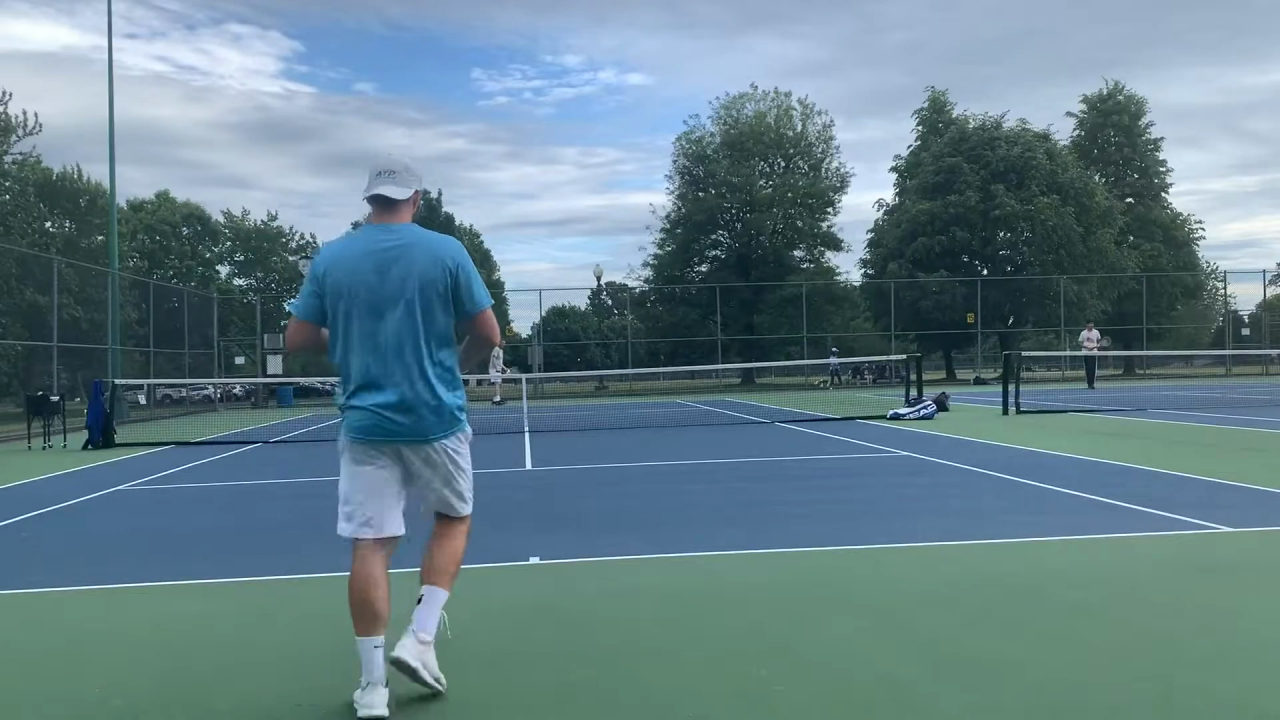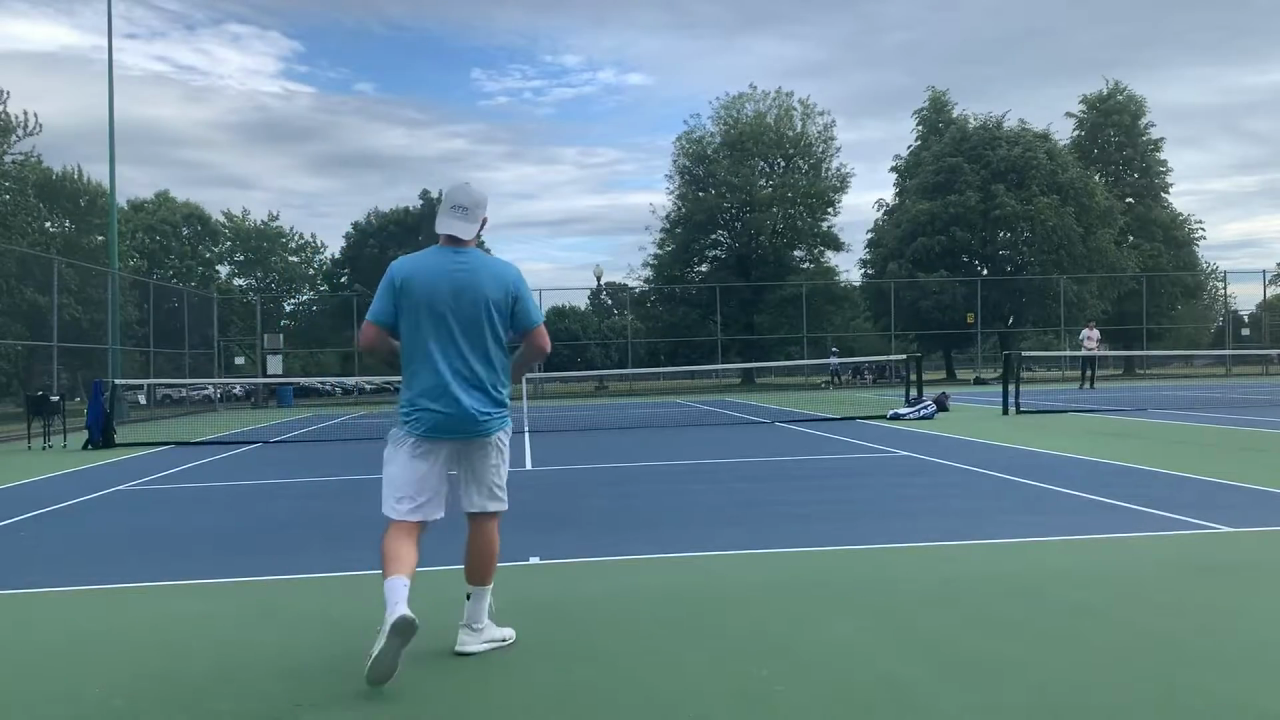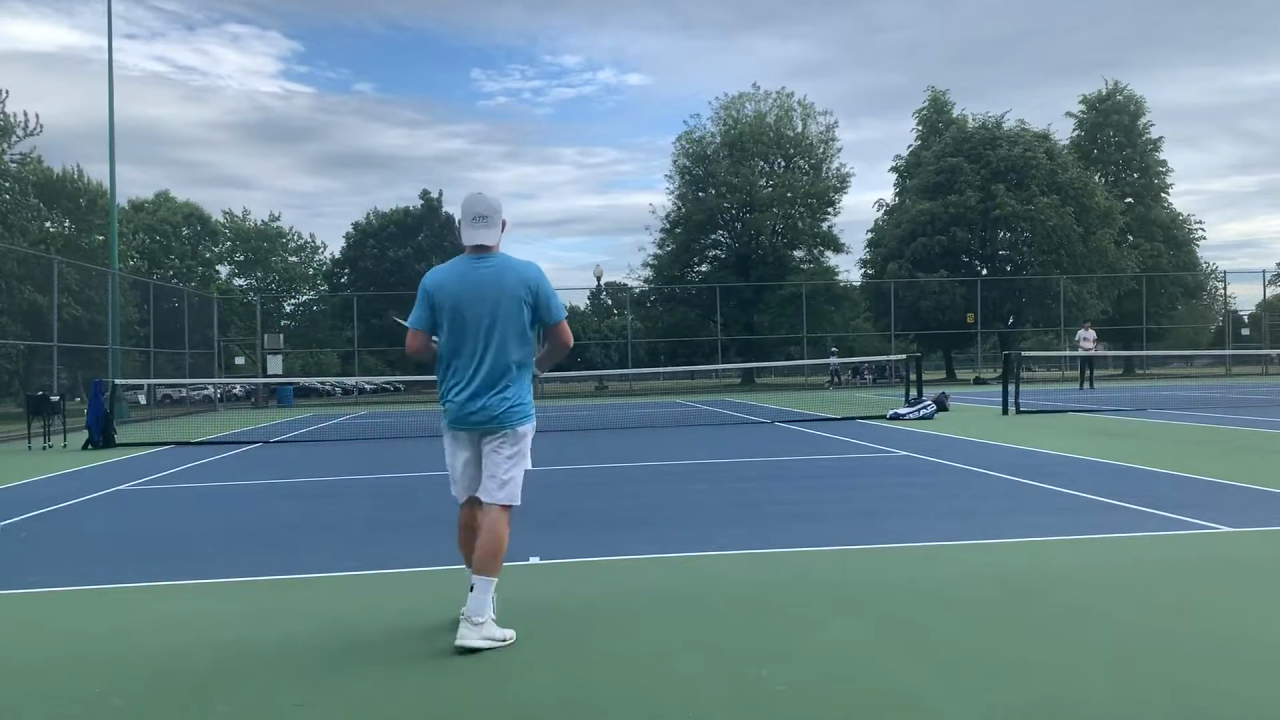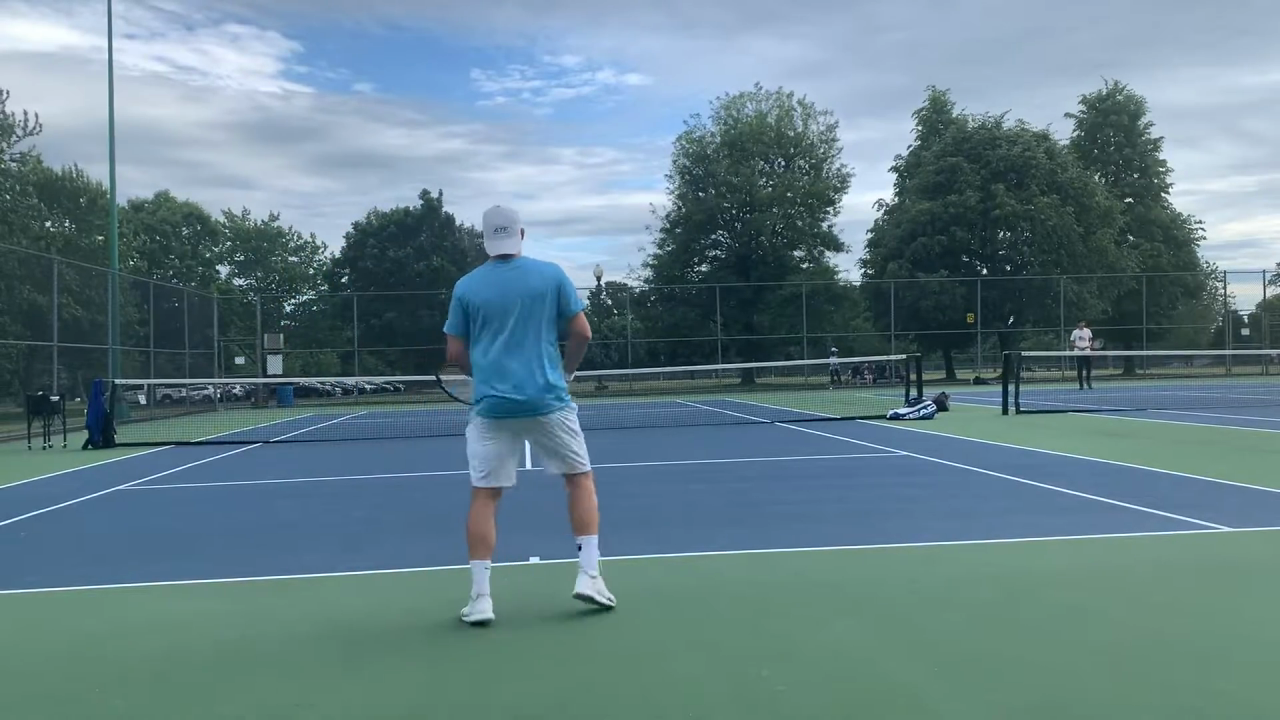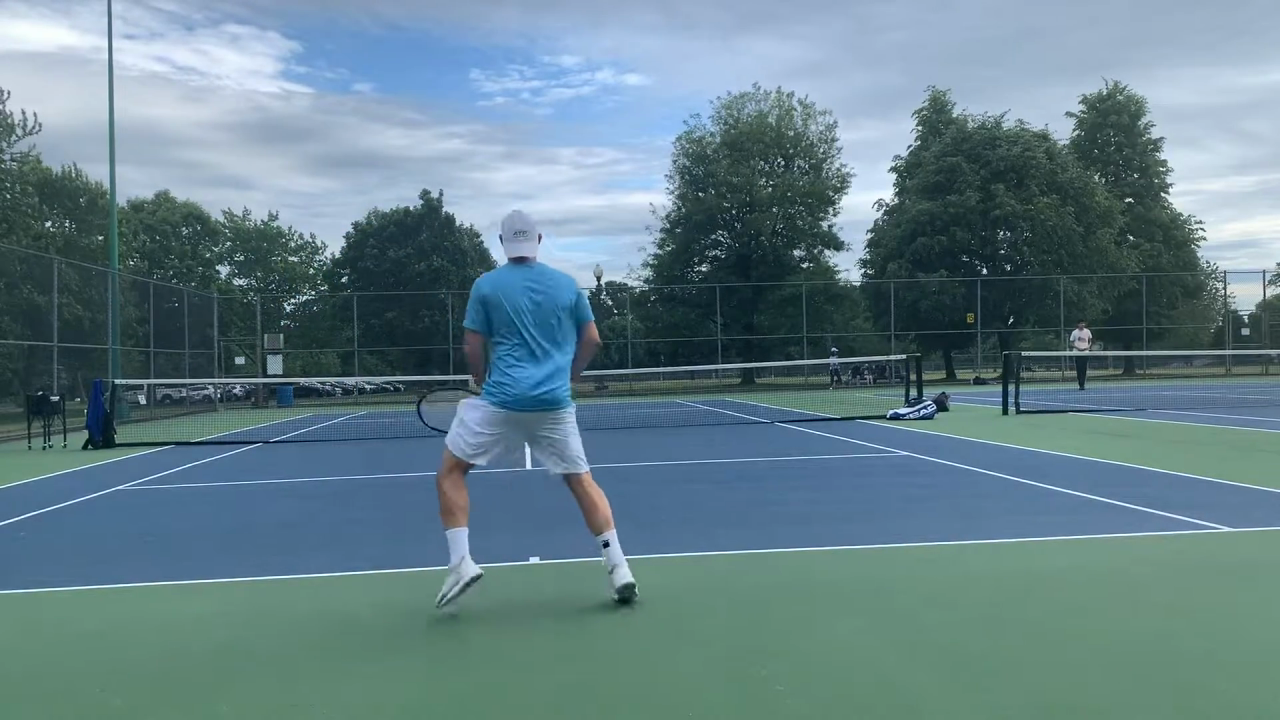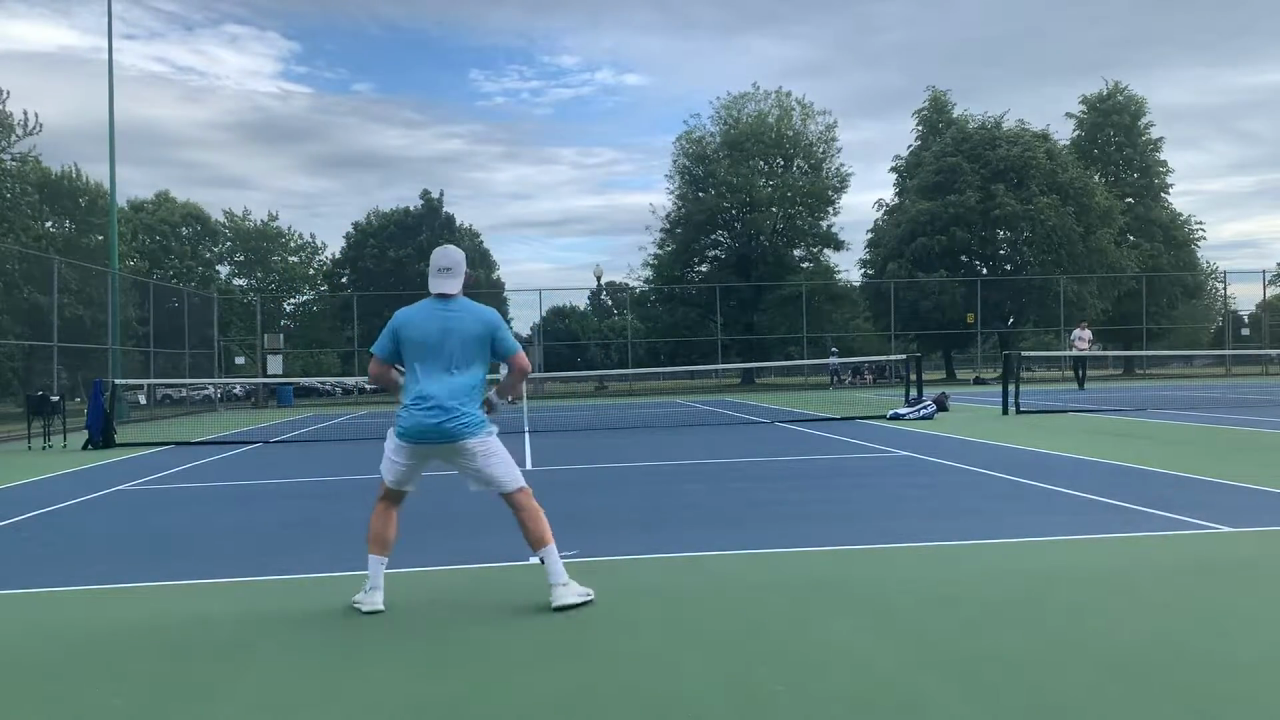
dt=0.4s
person 1, frame 1
left shoulder: (329, 257)
right shoulder: (446, 251)
left elbow: (297, 338)
right elbow: (488, 334)
left hip: (365, 423)
right hip: (437, 419)
left knee: (371, 545)
right knee: (453, 521)
right ankle: (419, 639)
person 1, frame 2
left shoulder: (403, 270)
right shoulder: (505, 275)
left elbow: (369, 339)
right elbow: (540, 346)
left hip: (420, 420)
right hip: (485, 419)
left knee: (403, 525)
right knee: (483, 518)
left ankle: (397, 609)
right ankle: (475, 626)
person 1, frame 3
left shoulder: (435, 279)
right shoulder: (529, 275)
left elbow: (414, 346)
right elbow: (563, 340)
right wrist: (534, 366)
left hip: (459, 413)
right hip: (509, 413)
left knee: (470, 504)
right knee: (496, 510)
left ankle: (478, 606)
right ankle: (476, 621)
person 1, frame 4
left shoulder: (466, 286)
right shoulder: (551, 274)
left elbow: (455, 354)
right elbow: (581, 332)
right wrist: (565, 370)
left hip: (492, 406)
right hip: (547, 399)
left knee: (484, 497)
right knee: (580, 479)
left ankle: (480, 598)
right ankle: (589, 576)
person 1, frame 5
left shoulder: (486, 285)
right shoulder: (567, 284)
left elbow: (473, 349)
right elbow: (592, 341)
left hip: (502, 400)
right hip: (554, 401)
left knee: (450, 472)
right knee: (582, 482)
left ankle: (460, 562)
right ankle: (618, 567)
person 1, frame 6
left shoulder: (403, 318)
right shoulder: (487, 317)
left elbow: (376, 373)
right elbow: (522, 367)
right wrist: (495, 398)
left hip: (413, 429)
right hip: (467, 429)
left knee: (388, 500)
right knee: (521, 498)
left ankle: (373, 590)
right ankle: (561, 584)
